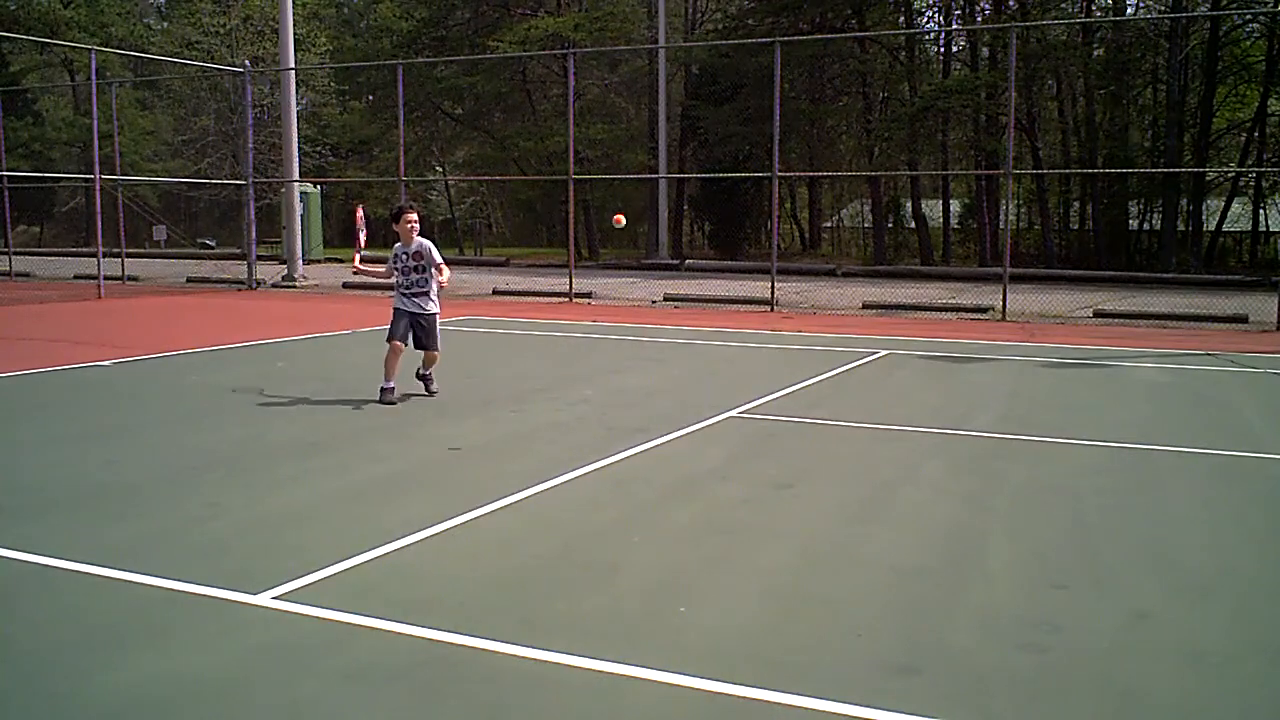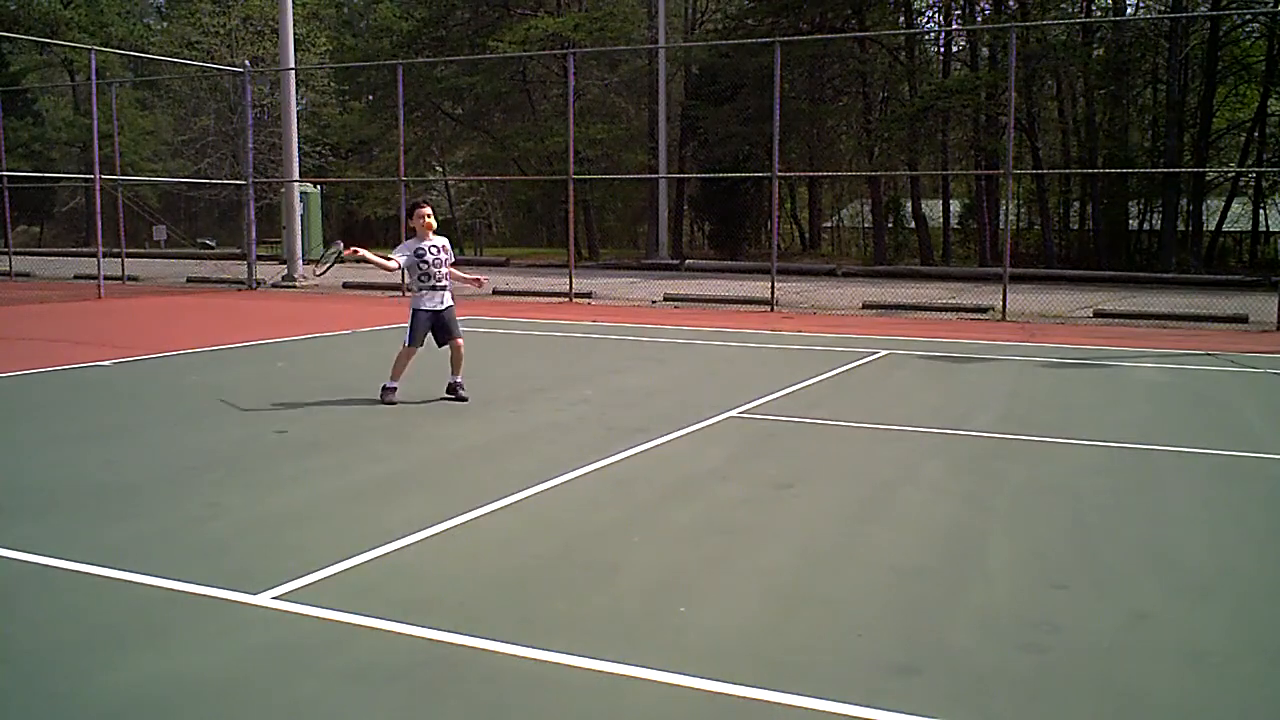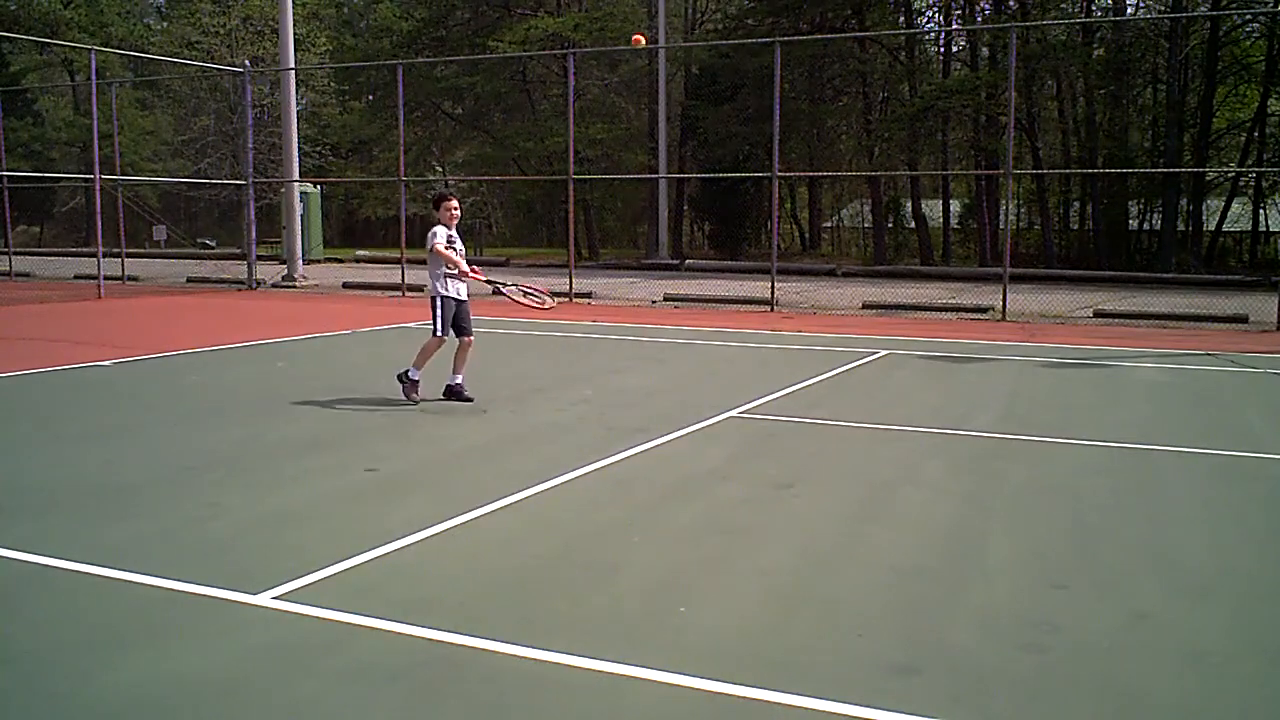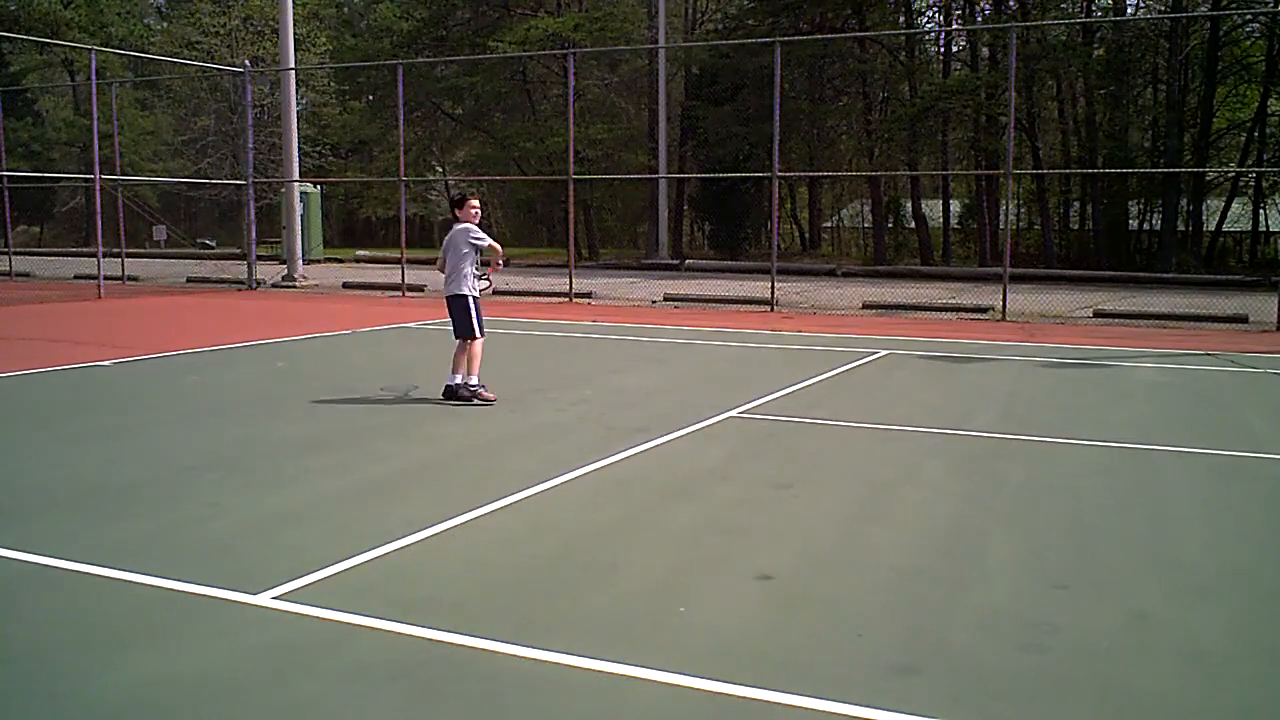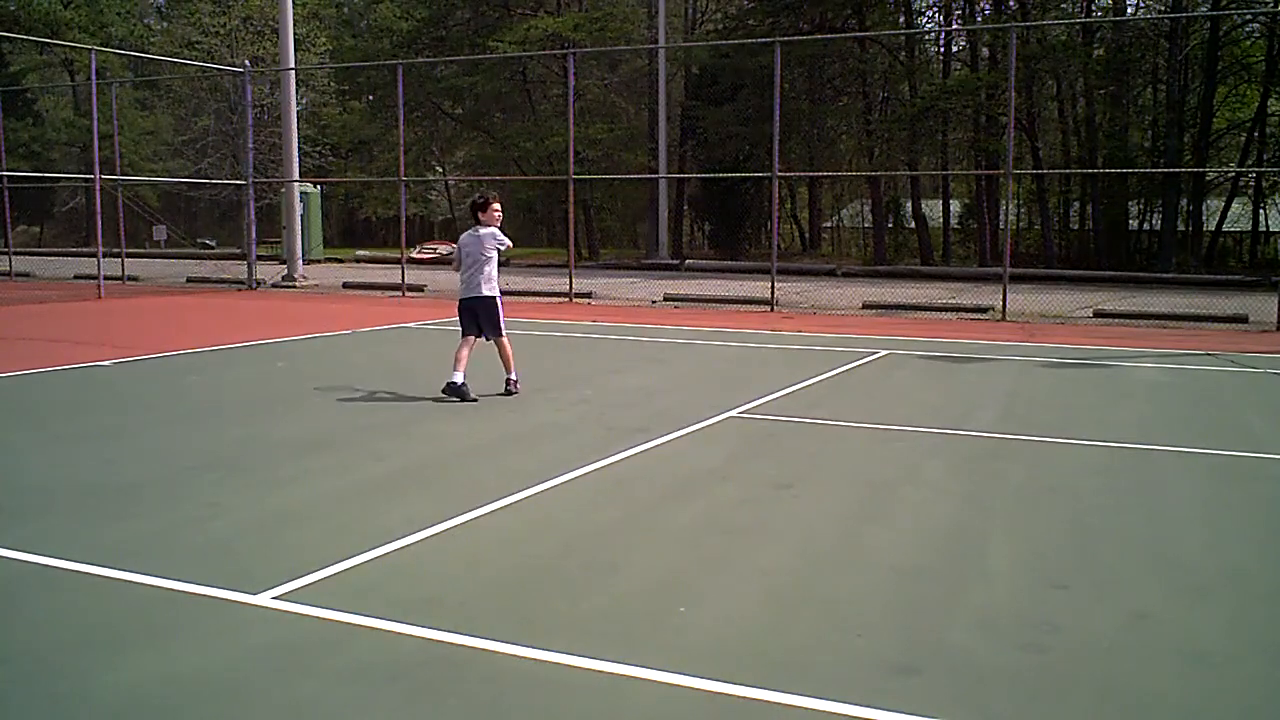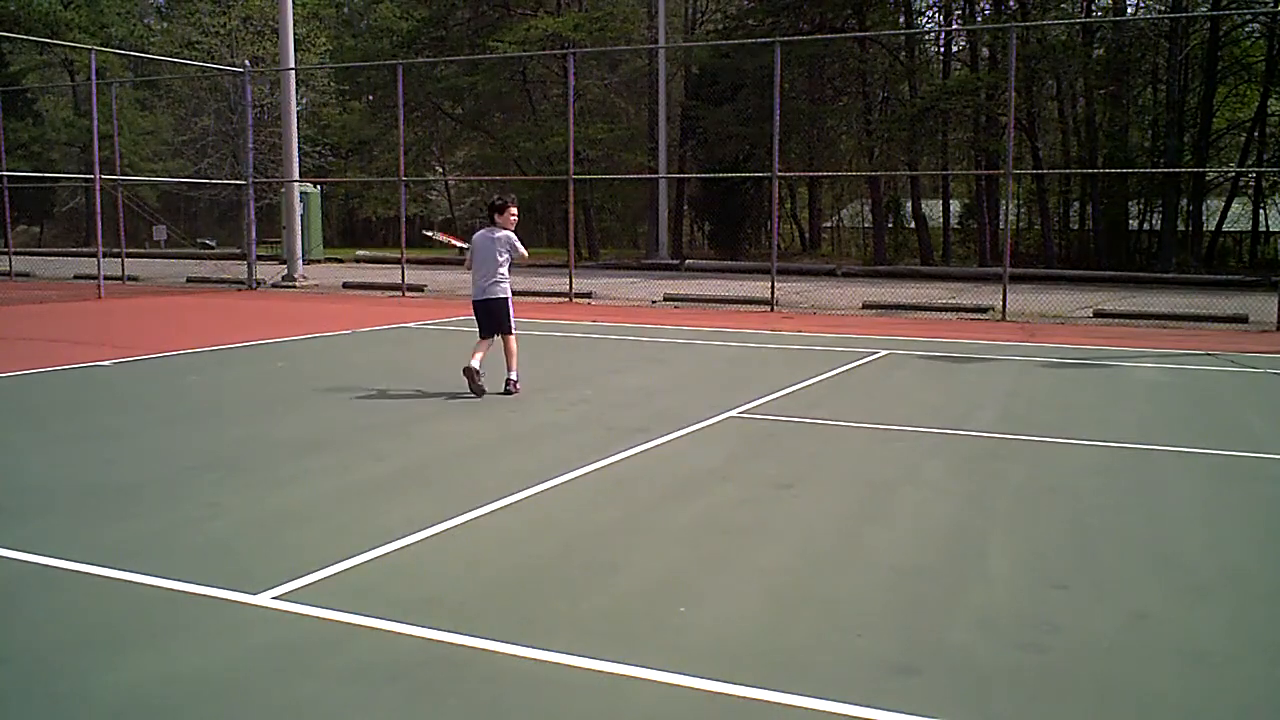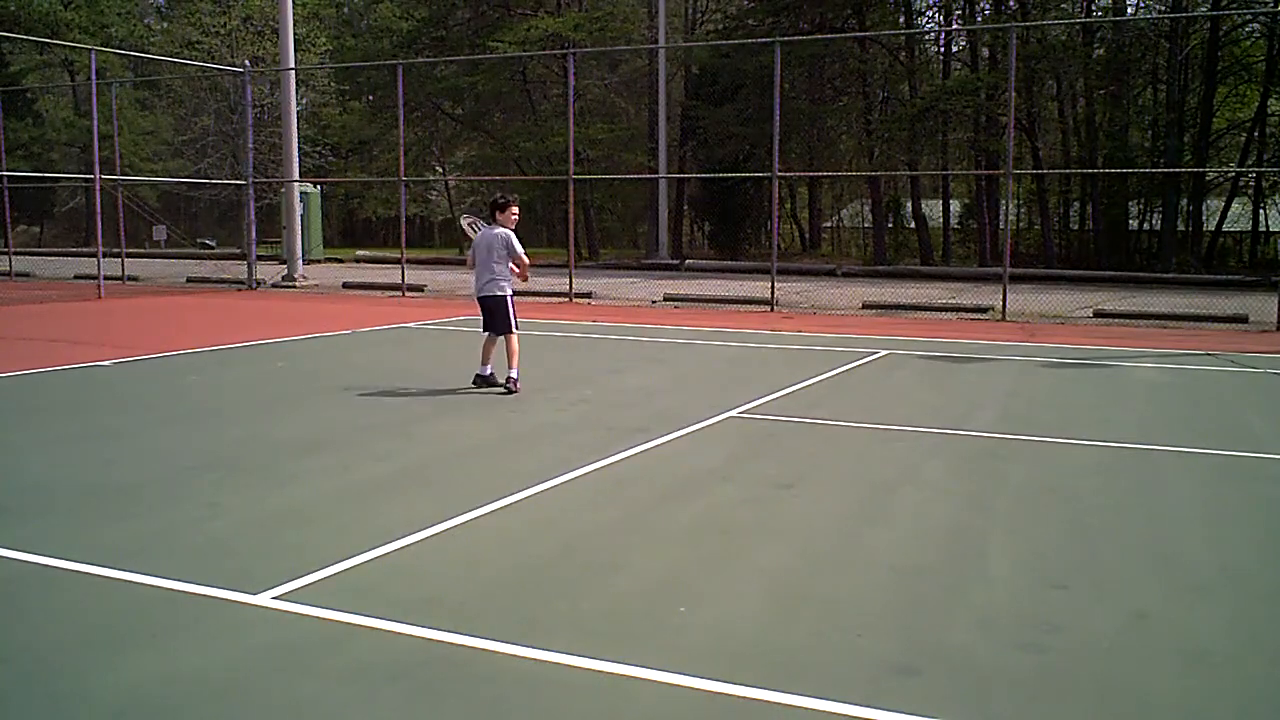
dt=0.2s
person 1, frame 1
left shoulder: (425, 246)
right shoulder: (397, 249)
left elbow: (442, 268)
right elbow: (390, 271)
left wrist: (443, 278)
right wrist: (361, 267)
left hip: (427, 307)
right hip: (403, 306)
left knee: (433, 352)
right knee: (396, 345)
left ankle: (425, 372)
right ankle: (388, 387)
person 1, frame 2
left shoulder: (443, 242)
right shoulder: (410, 245)
right elbow: (392, 265)
left wrist: (470, 278)
right wrist: (366, 255)
left hip: (444, 303)
right hip: (421, 304)
left knee: (457, 343)
right knee: (410, 347)
left ankle: (455, 384)
right ankle: (390, 386)
person 1, frame 3
left shoulder: (454, 235)
right shoulder: (438, 232)
right elbow: (439, 250)
left wrist: (461, 268)
right wrist: (460, 265)
left hip: (460, 294)
right hip: (443, 292)
left knee: (467, 340)
right knee: (439, 337)
left ankle: (455, 384)
right ankle: (410, 376)
person 1, frame 4
left shoulder: (450, 235)
right shoulder: (470, 230)
left elbow: (440, 266)
right elbow: (496, 247)
right wrist: (498, 259)
left hip: (451, 292)
right hip: (464, 292)
left knee: (465, 339)
right knee: (476, 338)
left ankle: (455, 384)
right ankle: (472, 385)
person 1, frame 5
left shoulder: (464, 237)
right shoulder: (493, 233)
left elbow: (456, 267)
right elbow: (509, 245)
left hip: (466, 295)
right hip: (487, 293)
left knee: (469, 338)
right knee: (500, 338)
left ankle: (456, 382)
right ankle: (511, 380)
person 1, frame 6
left shoulder: (477, 237)
right shoulder: (507, 236)
left elbow: (468, 265)
right elbow: (524, 255)
left hip: (478, 294)
right hip: (499, 293)
left knee: (486, 337)
right knee: (508, 335)
left ankle: (473, 367)
right ankle: (512, 380)
person 1, frame 7
left shoulder: (480, 235)
right shoulder: (505, 234)
left elbow: (470, 263)
right elbow: (524, 260)
right wrist: (522, 272)
left hip: (482, 291)
right hip: (499, 291)
left knee: (493, 333)
right knee: (511, 333)
left ankle: (484, 373)
right ankle: (512, 378)
